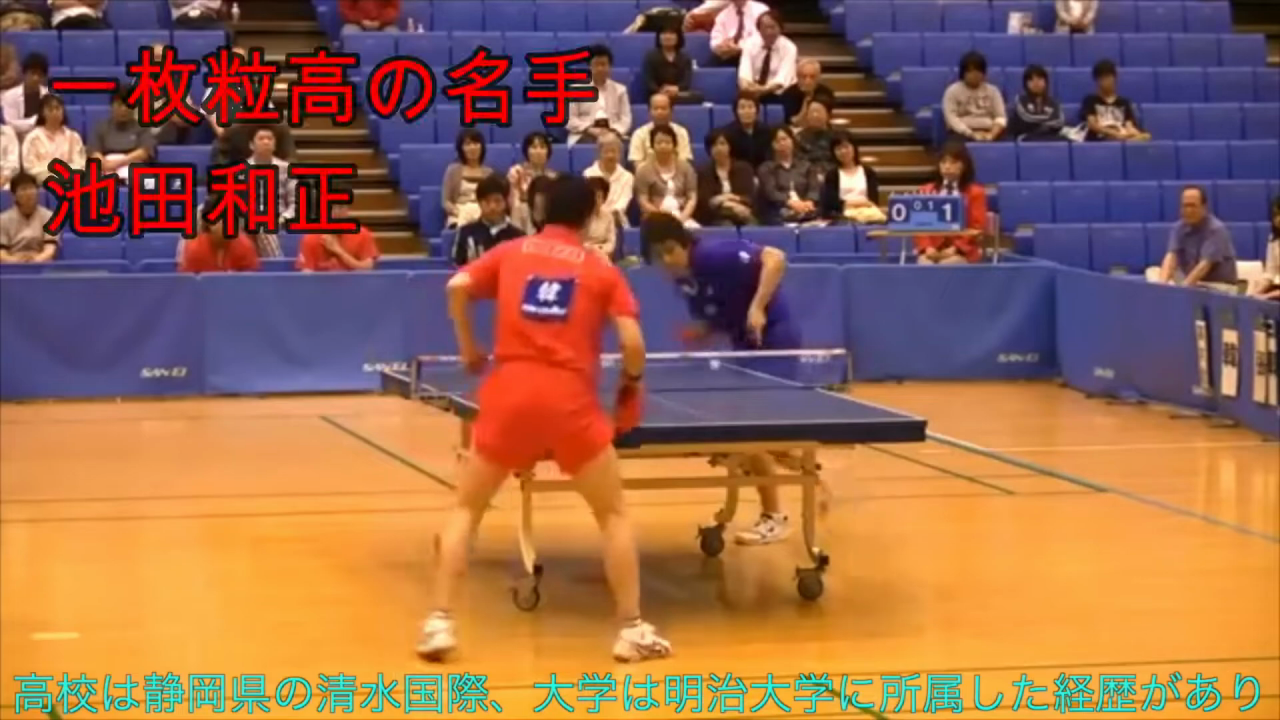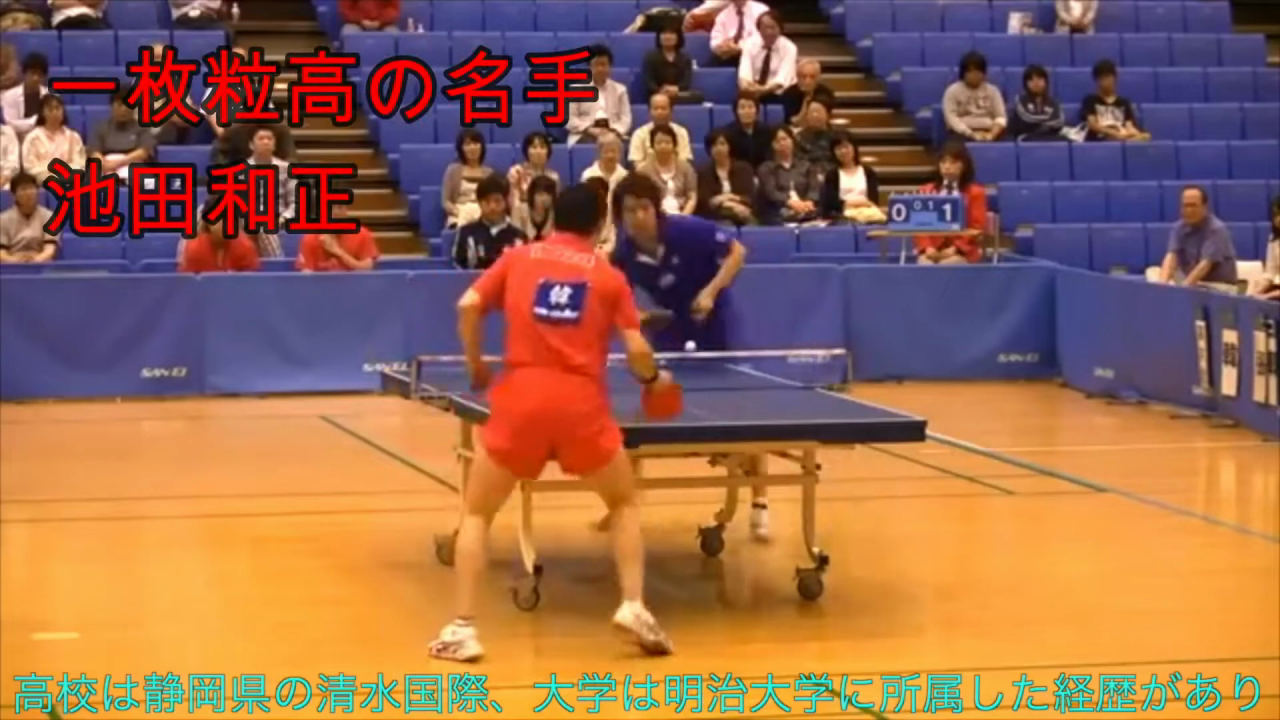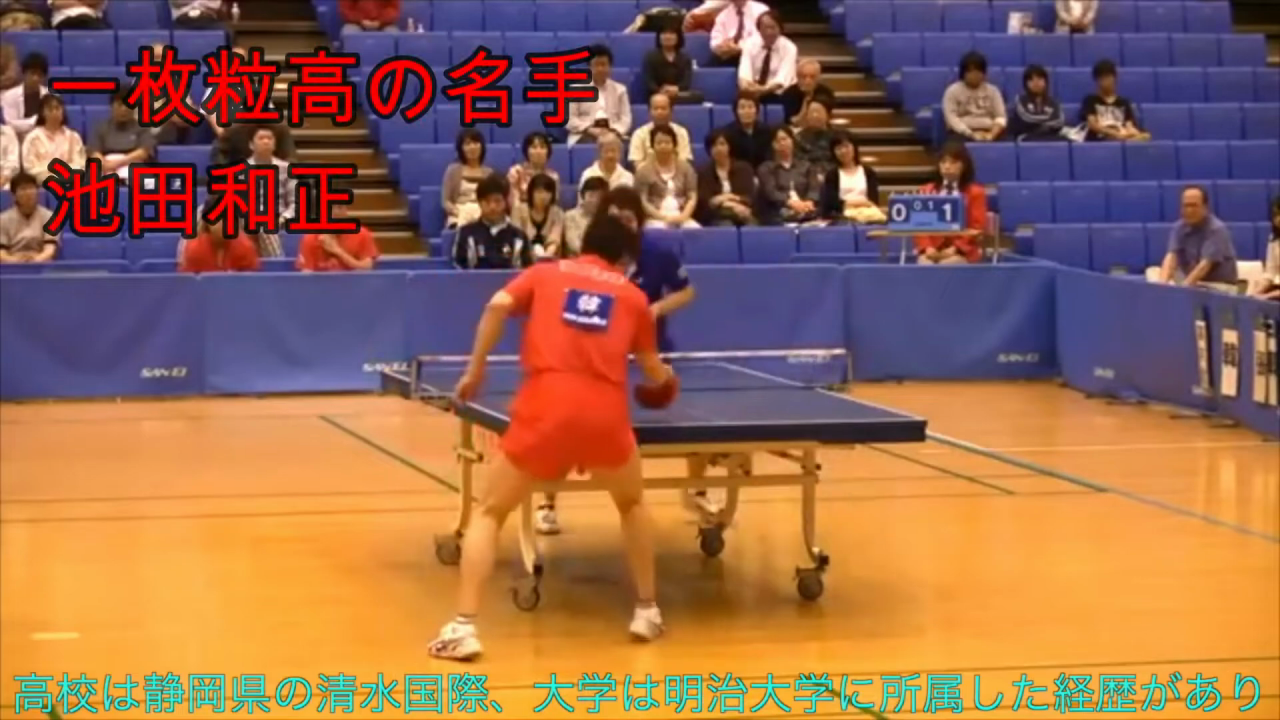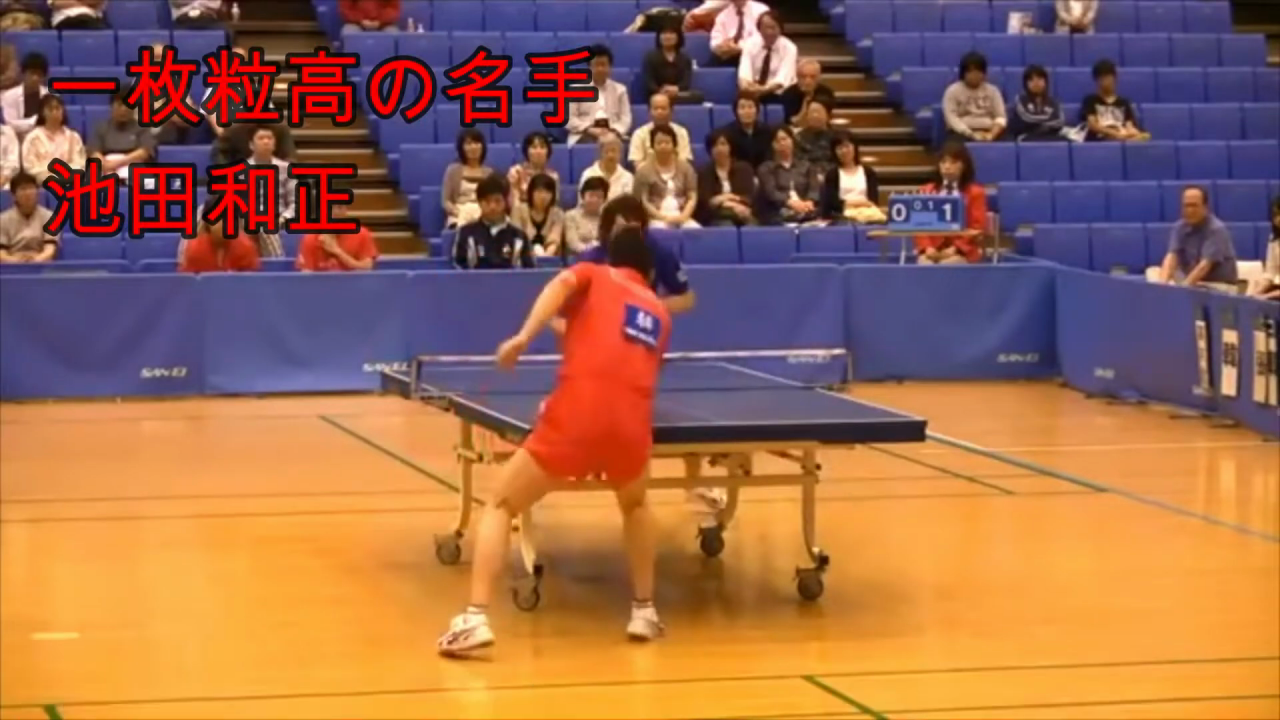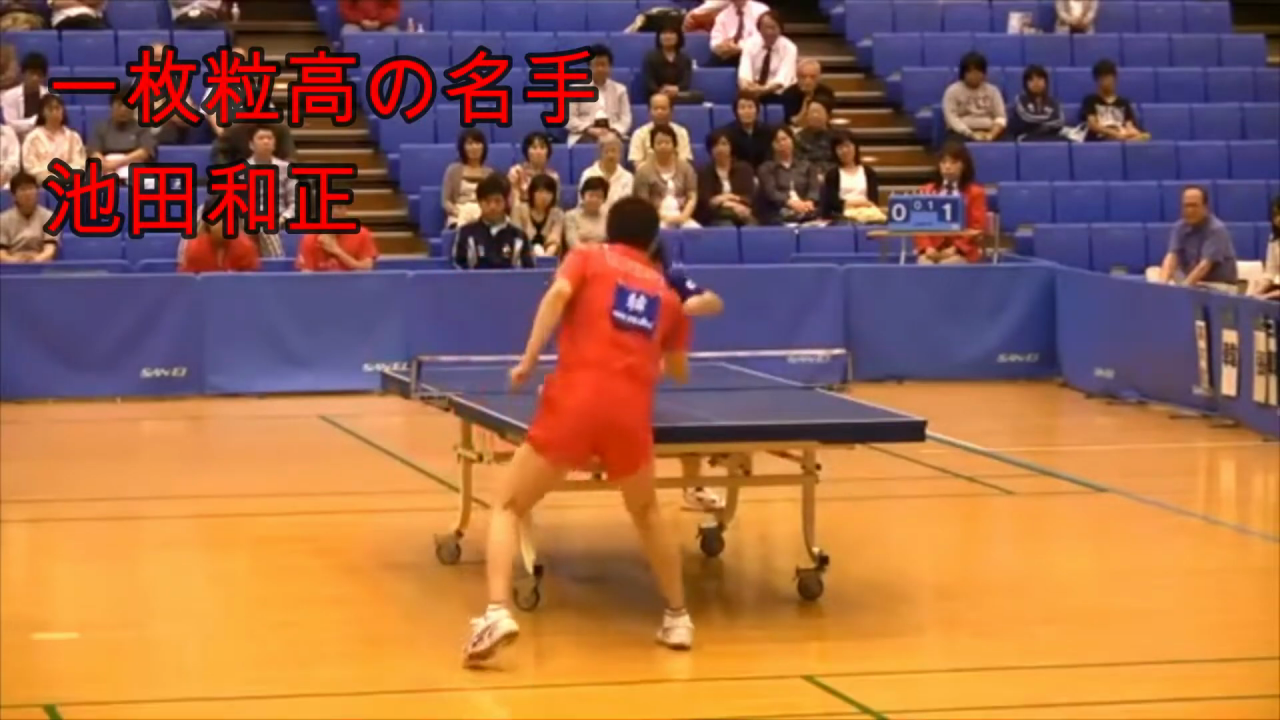
dt=0.2s
person 1, frame 1
left shoulder: (509, 252)
right shoulder: (602, 270)
left elbow: (457, 286)
right elbow: (632, 341)
left wrist: (468, 347)
right wrist: (632, 382)
left hip: (509, 396)
right hip: (571, 402)
left knee: (465, 509)
right knee: (613, 514)
left ankle: (439, 622)
right ankle: (633, 629)
person 1, frame 2
left shoulder: (517, 259)
right shoulder: (609, 277)
left elbow: (468, 306)
right elbow: (636, 350)
left wrist: (474, 364)
right wrist: (653, 378)
left hip: (521, 401)
right hip: (583, 407)
left knee: (476, 513)
right knee: (625, 503)
left ankle: (462, 629)
right ankle: (634, 608)
person 1, frame 3
left shoulder: (545, 272)
right shoulder: (633, 296)
left elbow: (499, 305)
right elbow: (654, 371)
left wrist: (474, 371)
right wrist: (666, 381)
left hip: (546, 407)
right hip: (606, 411)
left knee: (488, 513)
right knee: (633, 502)
left ankle: (463, 626)
right ankle: (646, 609)
person 1, frame 4
left shoulder: (591, 275)
right shoulder: (659, 311)
left elbow: (563, 283)
left wrist: (521, 339)
left hip: (576, 412)
right hip: (633, 421)
left knee: (500, 506)
right knee: (636, 506)
left ankle: (474, 618)
right ankle: (643, 611)
person 1, frame 5
left shoulder: (587, 258)
right shoulder: (666, 294)
left elbow: (558, 293)
right elbow: (679, 370)
left wrist: (529, 359)
left hip: (573, 401)
right hip: (630, 409)
left knee: (508, 507)
right knee: (646, 511)
left ankle: (496, 613)
right ankle: (676, 618)
person 2, frame 1
left shoulder: (715, 254)
right shoulder: (686, 281)
left elbow: (776, 259)
right elbow: (713, 324)
left wrist: (757, 308)
right wrist: (694, 333)
left hip: (774, 338)
right hip: (750, 343)
left ankle: (774, 516)
person 2, frame 2
left shoulder: (688, 231)
right shoulder: (623, 254)
left elbow: (737, 253)
left wrist: (710, 291)
left hip: (711, 333)
right hip: (668, 336)
left ankle: (760, 504)
person 2, frame 3
left shoulder: (658, 254)
left elbow: (686, 293)
left wrist: (656, 309)
left hip: (653, 349)
left ankle: (698, 493)
right ankle: (547, 504)
person 2, frame 4
left shoulder: (660, 257)
right shoulder: (588, 265)
left elbow: (686, 299)
right elbow: (554, 314)
left wrist: (656, 307)
right wrist: (574, 333)
left hip: (646, 349)
right hip: (599, 351)
left knee: (687, 415)
right knee: (560, 422)
left ankle: (696, 488)
right ankle: (524, 501)
person 2, frame 5
left shoulder: (667, 281)
right shoulder: (597, 287)
left elbow: (714, 303)
right elbow: (566, 339)
left wrist: (689, 306)
left hip: (645, 368)
right hip: (600, 370)
left knee: (690, 423)
left ankle: (694, 489)
right ankle: (520, 499)
